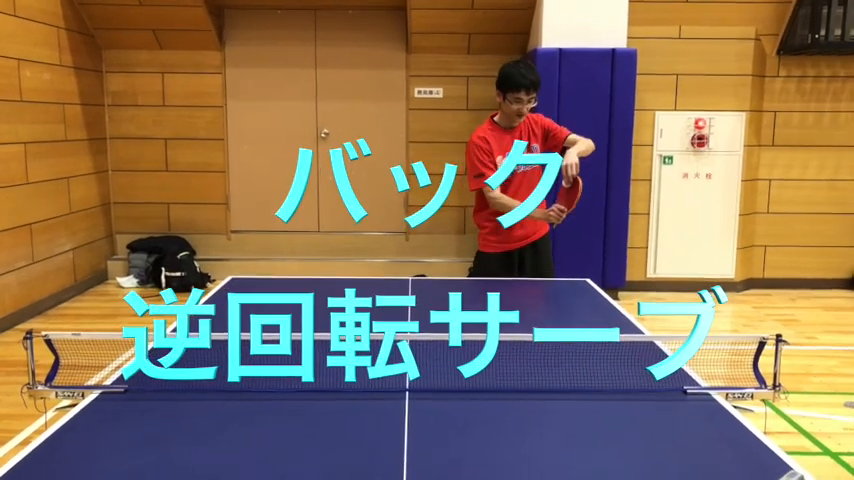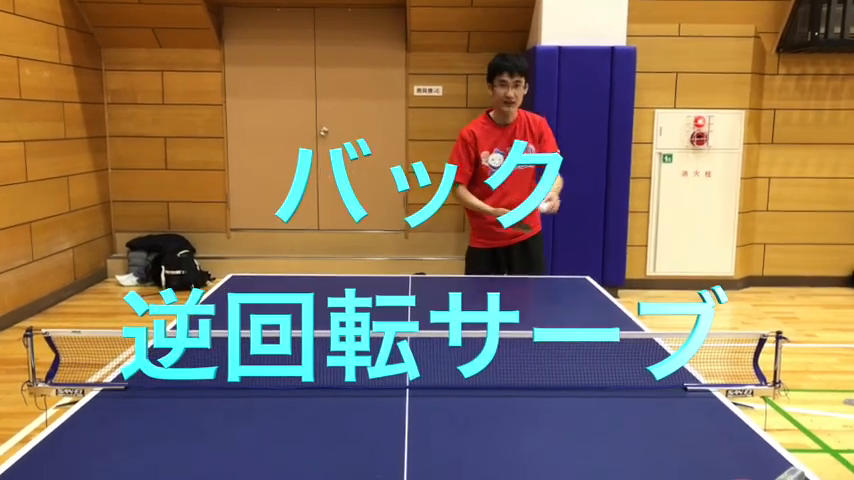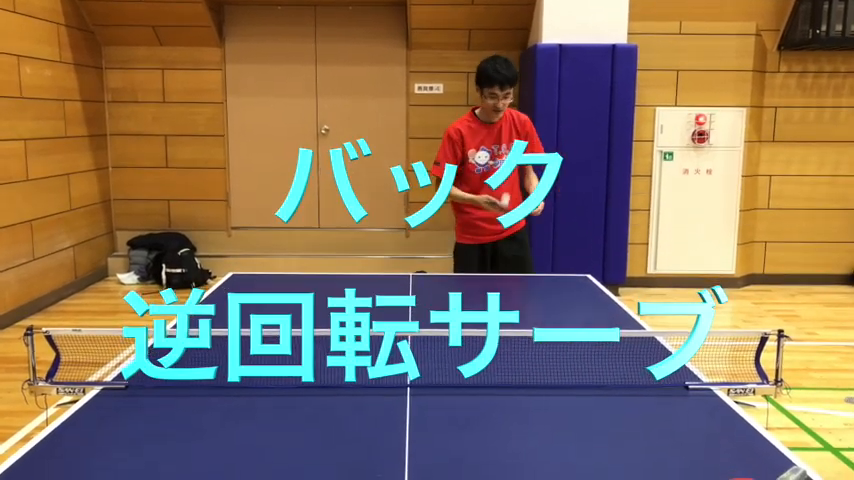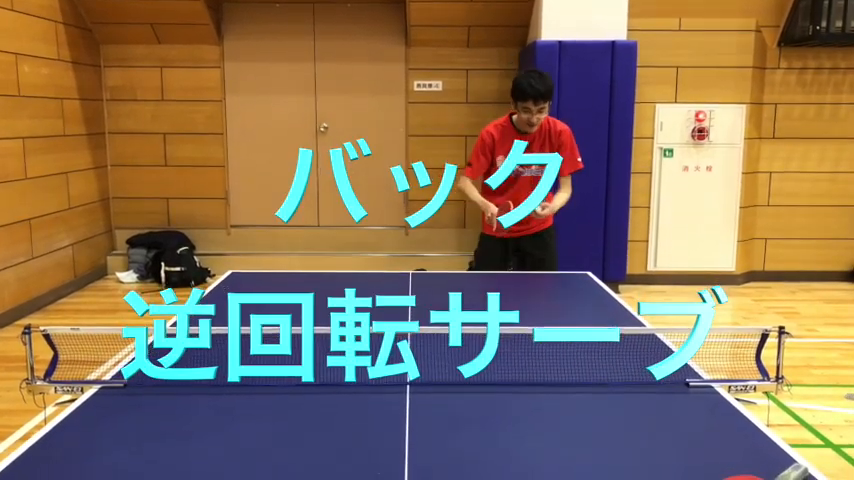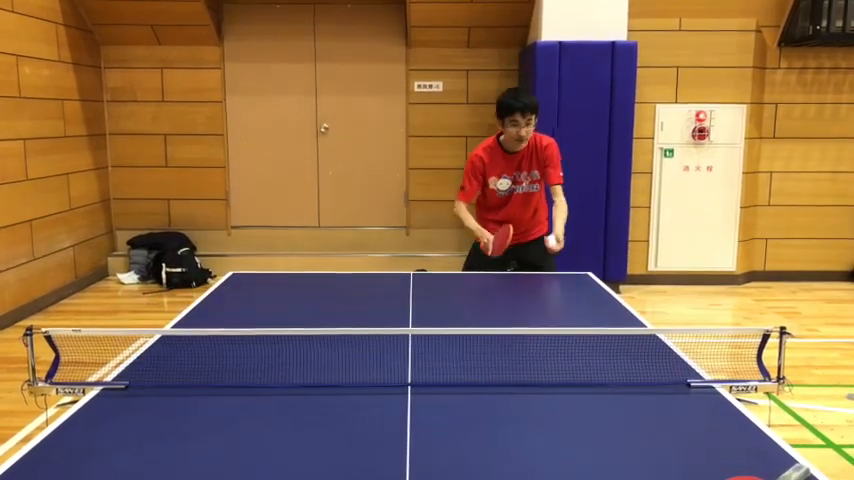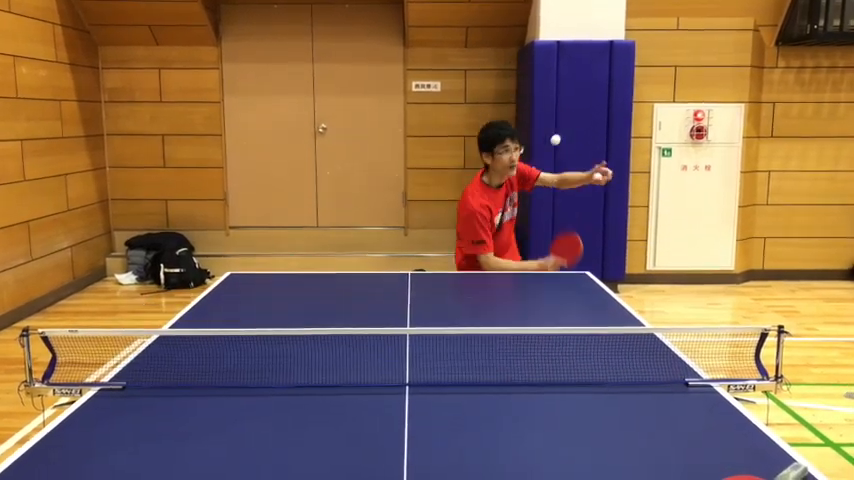
dt=0.5s
person 1, frame 1
left shoulder: (538, 125)
right shoulder: (481, 140)
left elbow: (587, 144)
right elbow: (494, 198)
left wrist: (572, 151)
right wrist: (540, 214)
left hip: (536, 237)
right hip: (496, 242)
person 1, frame 2
left shoulder: (538, 126)
right shoulder: (472, 134)
right elbow: (458, 189)
left wrist: (553, 193)
right wrist: (493, 213)
left hip: (527, 234)
right hip: (485, 239)
person 1, frame 3
left shoulder: (522, 124)
right shoulder: (458, 132)
left elbow: (528, 171)
right wrist: (477, 200)
left hip: (513, 231)
right hip: (471, 235)
person 1, frame 4
left shoulder: (560, 133)
right shoulder: (492, 134)
left elbow: (565, 187)
right elbow: (465, 181)
left wrist: (553, 206)
right wrist: (486, 205)
left hip: (539, 230)
right hip: (497, 230)
person 1, frame 5
left shoulder: (545, 146)
right shoulder: (481, 157)
left elbow: (558, 195)
right elbow: (461, 205)
left wrist: (558, 231)
right wrist: (481, 233)
left hip: (533, 238)
right hip: (492, 238)
person 1, frame 6
left shoulder: (514, 171)
right shoulder: (475, 202)
left elbow: (557, 181)
right elbow: (486, 262)
left wrist: (589, 177)
right wrist: (538, 266)
left hip: (512, 264)
